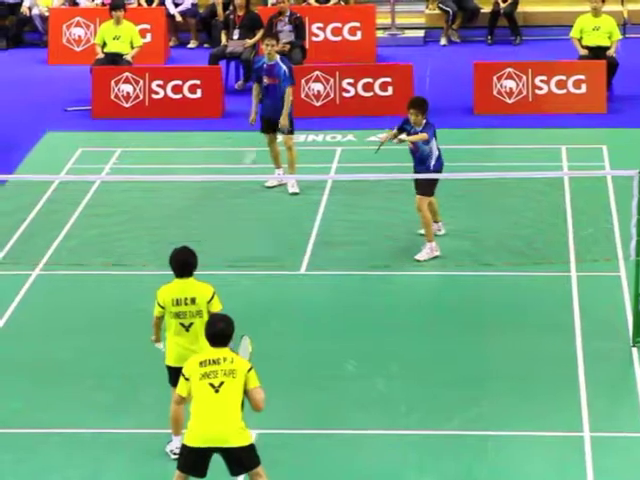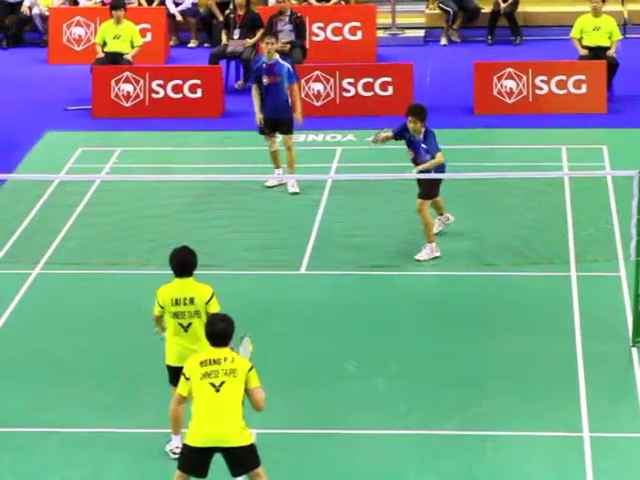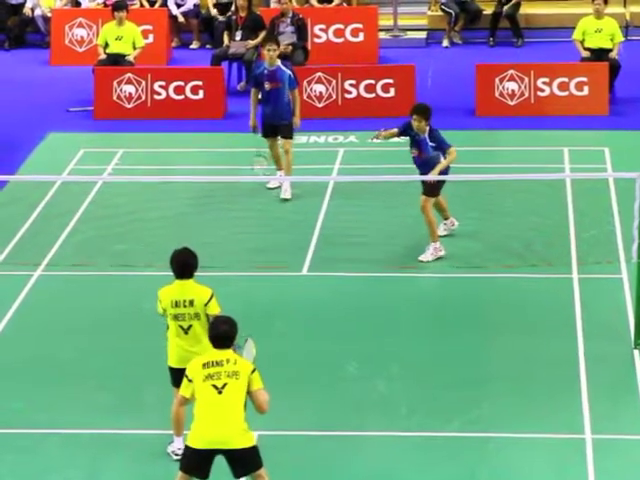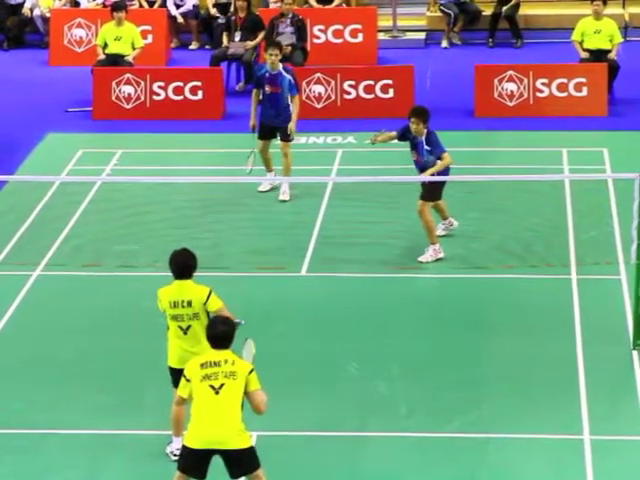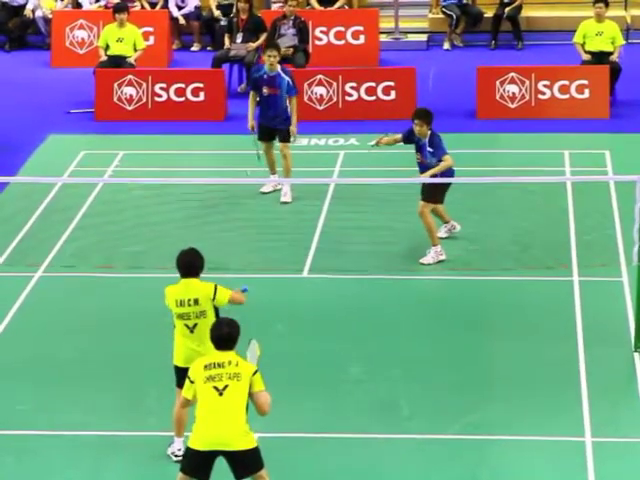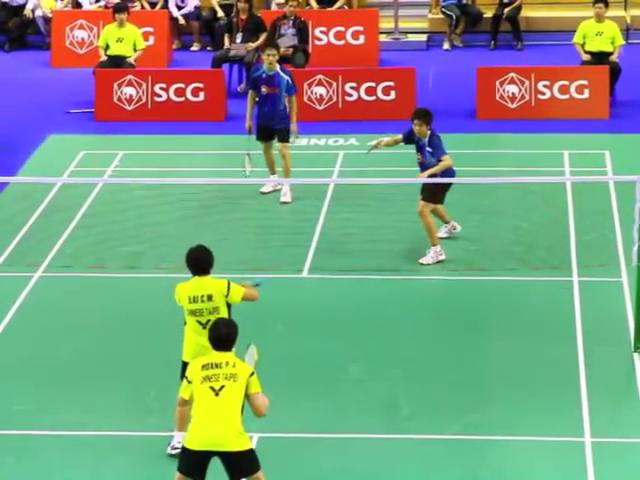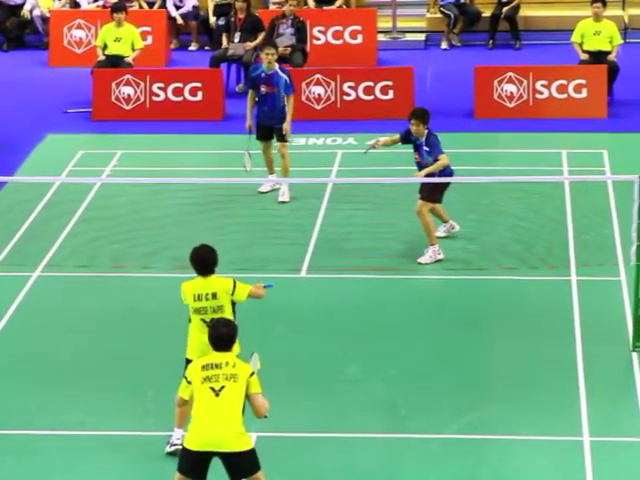
dt=0.4s
person 1, frame 1
left shoulder: (164, 293)
right shoulder: (206, 290)
left elbow: (157, 320)
left wrist: (157, 336)
left hip: (176, 355)
right hip: (203, 353)
left ankle: (176, 443)
person 1, frame 2
left shoulder: (163, 292)
right shoulder: (205, 291)
left elbow: (157, 318)
left wrist: (162, 329)
left hip: (176, 354)
right hip: (202, 353)
left ankle: (175, 443)
person 1, frame 3
left shoulder: (164, 294)
right shoulder: (205, 293)
left hip: (177, 356)
right hip: (204, 355)
left knee: (179, 399)
left ankle: (178, 444)
person 1, frame 4
left shoulder: (164, 294)
right shoulder: (203, 292)
right elbow: (226, 315)
right wrist: (231, 320)
left hip: (177, 357)
right hip: (205, 355)
left ankle: (176, 444)
person 1, frame 5
left shoulder: (170, 292)
right shoulder: (209, 289)
right elbow: (241, 299)
right wrist: (234, 291)
left hip: (183, 356)
right hip: (211, 355)
left knee: (181, 400)
left ankle: (178, 445)
person 1, frame 6
left shoulder: (181, 289)
right shoulder: (222, 286)
right elbow: (253, 295)
right wrist: (249, 287)
left hip: (193, 353)
left ankle: (177, 440)
person 1, frame 7
left shoulder: (187, 288)
right shoulder: (227, 285)
right elbow: (259, 293)
right wrist: (260, 287)
left hip: (196, 351)
left ankle: (177, 437)
person 2, frame 1
left shoulder: (192, 364)
right shoulder: (243, 365)
left elbow: (178, 401)
right elbow: (258, 405)
right wrist: (259, 390)
left hip: (198, 435)
right hip: (234, 435)
person 2, frame 2
left shoulder: (192, 363)
right shoulder: (244, 364)
left elbow: (178, 401)
right elbow: (259, 405)
right wrist: (260, 390)
left hip: (199, 435)
right hip: (235, 435)
person 2, frame 3
left shoulder: (195, 365)
right shoulder: (246, 366)
left elbow: (180, 402)
right elbow: (263, 407)
right wrist: (264, 393)
left hip: (201, 437)
right hip: (237, 437)
person 2, frame 4
left shoulder: (193, 365)
right shoulder: (244, 367)
left elbow: (179, 402)
right elbow: (260, 408)
right wrist: (262, 395)
left hip: (198, 437)
right hip: (234, 437)
person 2, frame 5
left shoulder: (197, 366)
right shoulder: (248, 368)
left elbow: (183, 404)
right elbow: (263, 409)
right wrist: (267, 396)
left hip: (203, 438)
right hip: (238, 439)
person 2, frame 6
left shoulder: (195, 366)
right shoulder: (245, 369)
left elbow: (182, 403)
right elbow: (260, 411)
right wrist: (265, 400)
left hip: (198, 438)
right hip: (233, 440)
person 2, frame 7
left shoulder: (195, 367)
right shoulder: (245, 370)
left elbow: (181, 402)
right elbow: (260, 411)
right wrist: (265, 403)
left hip: (198, 439)
right hip: (234, 439)
person 3, frame 1
left shoulder: (284, 65)
right shoulder: (258, 64)
left elbow: (289, 91)
right elbow: (256, 87)
left wrist: (285, 115)
right wrist: (253, 111)
left hip: (283, 112)
right hip: (266, 112)
left knee: (288, 143)
right knee: (271, 142)
left ankle: (292, 179)
right ankle: (279, 174)
person 3, frame 2
left shoulder: (285, 64)
right shoulder: (257, 65)
left elbow: (293, 87)
right elbow: (255, 89)
left wrist: (297, 110)
right wrist: (257, 111)
left hip: (284, 112)
right hip: (266, 112)
left knee: (288, 144)
right knee: (270, 143)
left ankle: (291, 179)
right ankle: (279, 174)
person 3, frame 3
left shoulder: (286, 70)
right shoulder: (258, 70)
left elbow: (294, 92)
right elbow: (254, 93)
left wrist: (296, 115)
right wrist: (253, 117)
left hip: (285, 116)
right hip: (268, 115)
left knee: (287, 148)
right knee: (272, 146)
left ankle: (286, 184)
right ankle: (280, 174)
person 3, frame 4
left shoulder: (288, 74)
right shoulder: (260, 71)
left elbow: (295, 98)
right elbow: (256, 94)
left wrist: (293, 121)
right wrist: (252, 117)
left hip: (284, 119)
right hip: (266, 118)
left knee: (285, 150)
right knee: (262, 148)
left ankle: (285, 185)
right ankle: (271, 177)
person 3, frame 5
left shoulder: (286, 75)
right shoulder: (257, 73)
left elbow: (292, 99)
right elbow: (253, 95)
left wrist: (293, 123)
right wrist: (251, 118)
left hip: (283, 120)
right hip: (264, 119)
left knee: (284, 150)
right knee: (267, 149)
left ankle: (286, 187)
right ankle: (274, 180)
person 3, frame 6
left shoulder: (285, 75)
right shoulder: (256, 72)
left elbow: (292, 98)
right elbow: (252, 95)
left wrist: (293, 121)
right wrist: (248, 118)
left hip: (282, 119)
right hip: (263, 119)
left knee: (283, 150)
right knee: (266, 148)
left ankle: (286, 186)
right ankle: (274, 180)
person 3, frame 7
left shoulder: (283, 74)
right shoulder: (255, 72)
left elbow: (290, 98)
right elbow: (252, 95)
left wrist: (288, 121)
right wrist: (249, 118)
left hip: (280, 119)
right hip: (263, 118)
left knee: (282, 150)
right knee: (265, 148)
left ankle: (285, 186)
right ankle: (273, 179)
person 4, frame 1
left shoulder: (429, 127)
right shoulder: (407, 122)
left elbow: (423, 136)
right elbow: (396, 132)
left wrist: (406, 138)
right wrist: (388, 137)
left hip: (431, 169)
right hip: (419, 167)
left knee: (421, 204)
right knee: (427, 196)
left ankle: (432, 246)
right ankle: (437, 225)
person 4, frame 2
left shoulder: (429, 136)
right shoulder: (405, 129)
left elbow: (440, 159)
right elbow: (389, 135)
left wrist: (418, 168)
right wrist: (380, 138)
left hip: (433, 172)
right hip: (422, 171)
left knee: (421, 207)
right knee: (431, 196)
left ankle: (432, 247)
right ankle: (444, 217)
person 4, frame 3
left shoulder: (434, 135)
right shoulder: (410, 127)
left elbow: (453, 154)
right elbow: (393, 132)
left wrist: (437, 169)
right wrist: (382, 135)
left hip: (437, 172)
right hip: (424, 171)
left knee: (425, 205)
right knee: (434, 197)
left ankle: (436, 247)
right ankle: (449, 222)
person 4, frame 4
left shoulder: (431, 138)
right shoulder: (409, 130)
left elbow: (448, 160)
right elbow: (391, 135)
left wrist: (428, 172)
right wrist: (380, 138)
left hip: (437, 175)
right hip: (427, 173)
left knee: (422, 208)
right knee: (433, 199)
left ankle: (435, 249)
right ankle: (448, 222)
person 4, frame 5
left shoulder: (434, 141)
right shoulder: (413, 133)
left elbow: (449, 162)
right elbow: (396, 139)
left wrist: (428, 173)
right wrist: (384, 141)
left hip: (441, 177)
right hip: (431, 177)
left knee: (423, 209)
right knee: (430, 203)
left ankle: (437, 251)
right ankle: (450, 225)
person 4, frame 6
left shoulder: (434, 141)
right shoulder: (414, 133)
left elbow: (448, 162)
right elbow: (396, 140)
left wrist: (427, 172)
right wrist: (384, 142)
left hip: (442, 177)
right hip: (432, 176)
left knee: (423, 209)
right knee: (430, 203)
left ankle: (437, 251)
right ankle: (451, 225)
person 4, frame 7
left shoulder: (431, 140)
right shoulder: (411, 133)
left elbow: (445, 161)
right elbow: (393, 140)
left wrist: (424, 171)
right wrist: (381, 142)
left hip: (440, 176)
right hip: (431, 176)
left knee: (421, 208)
right knee: (428, 202)
left ankle: (435, 250)
right ankle: (449, 225)
